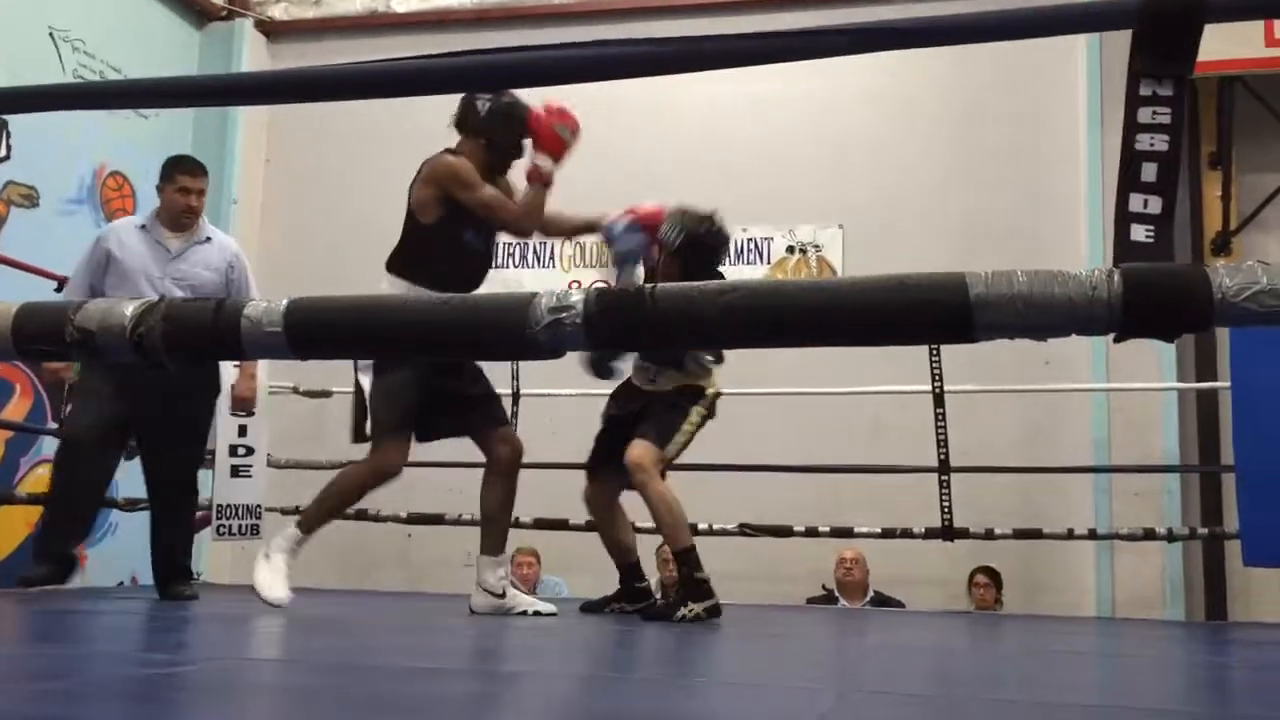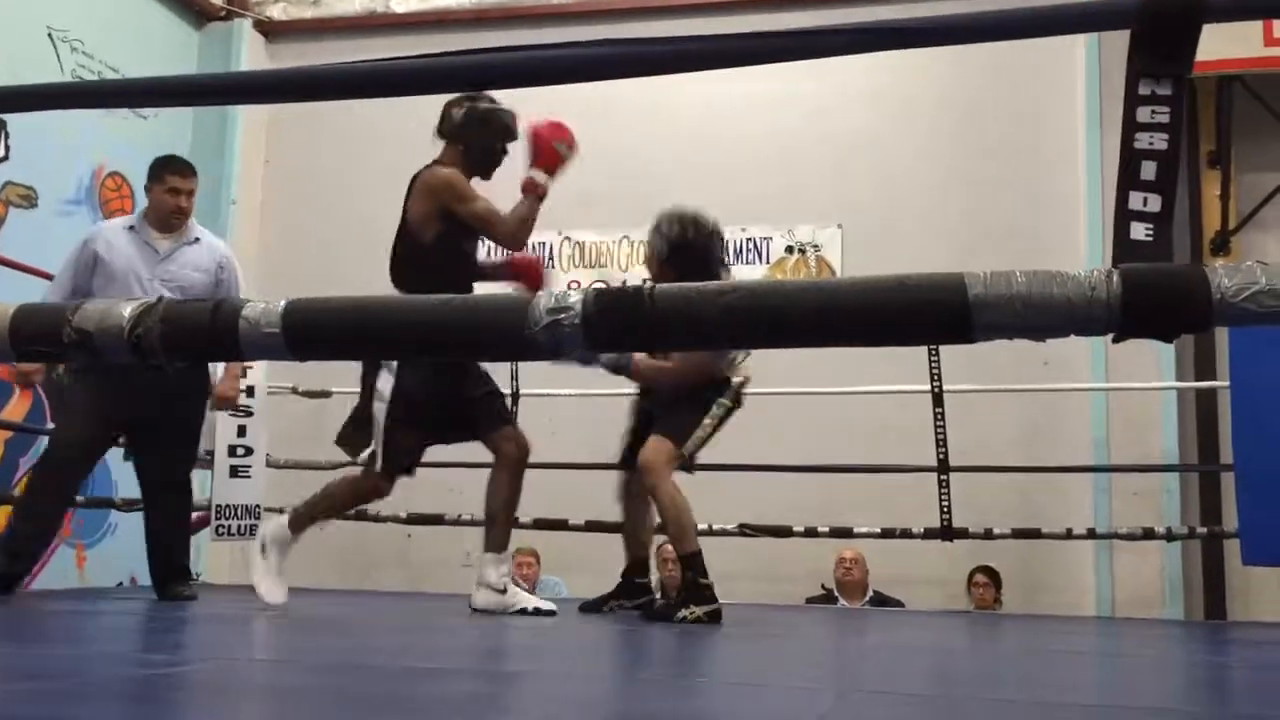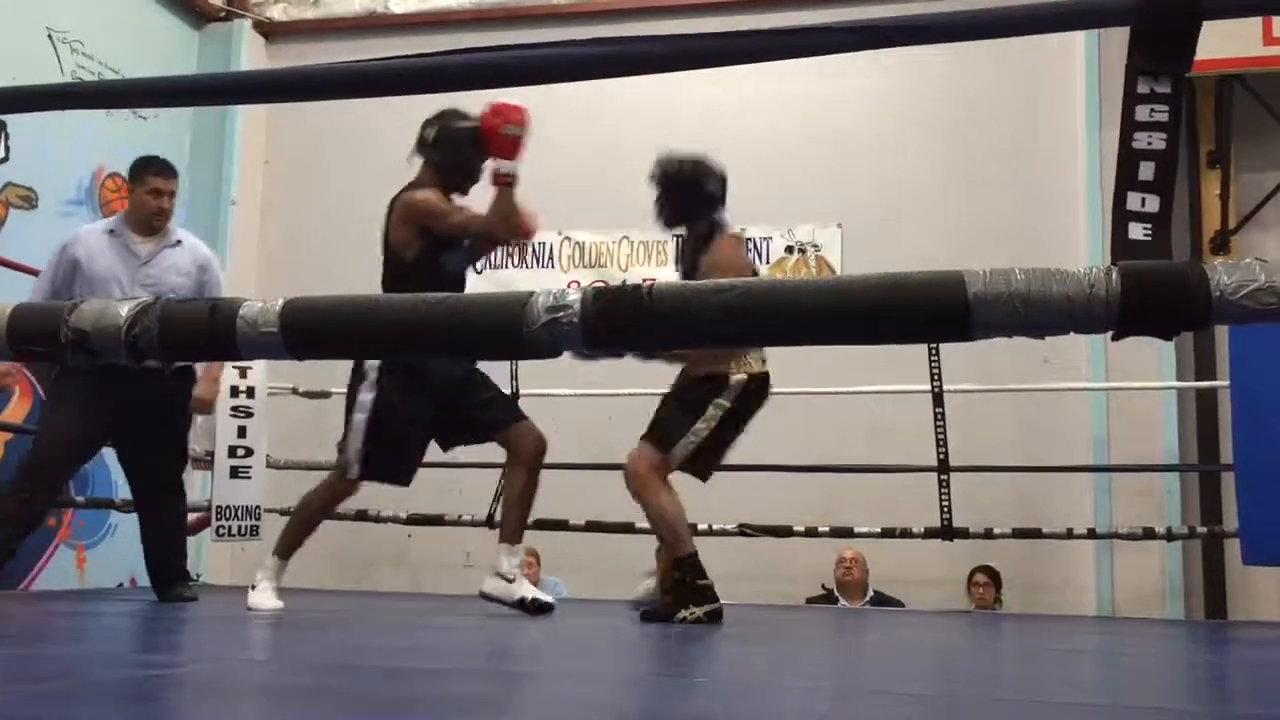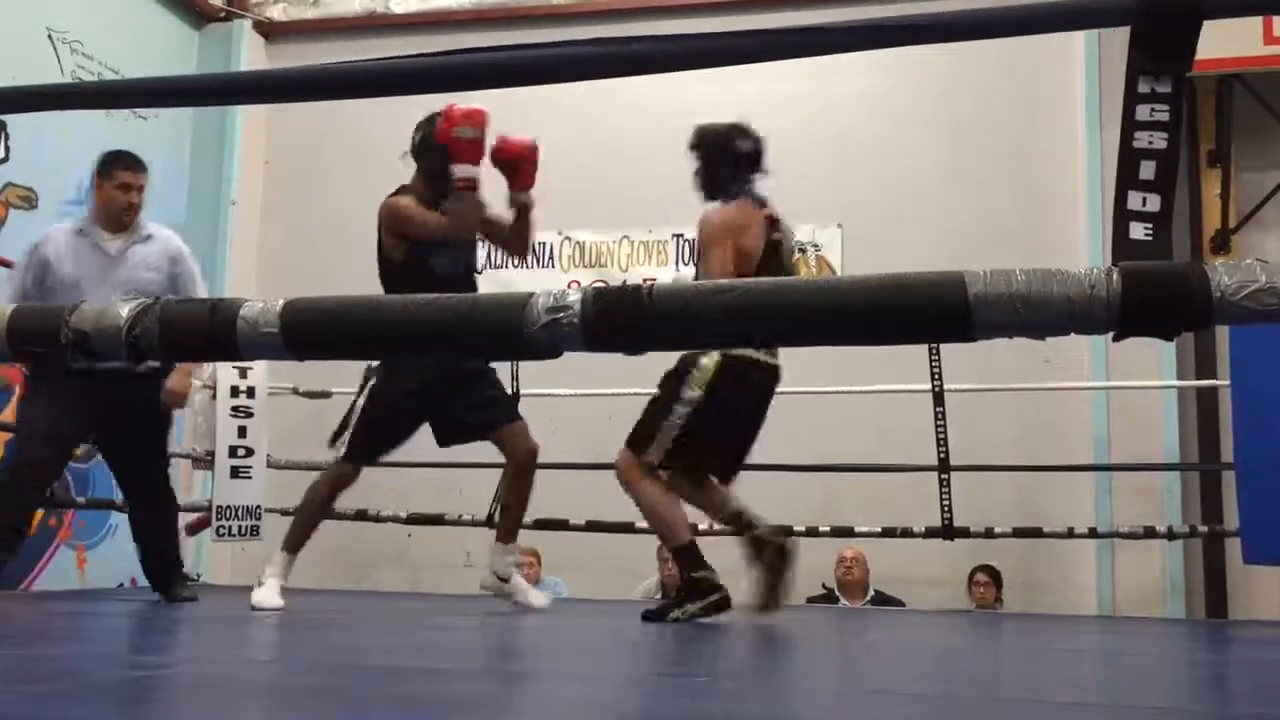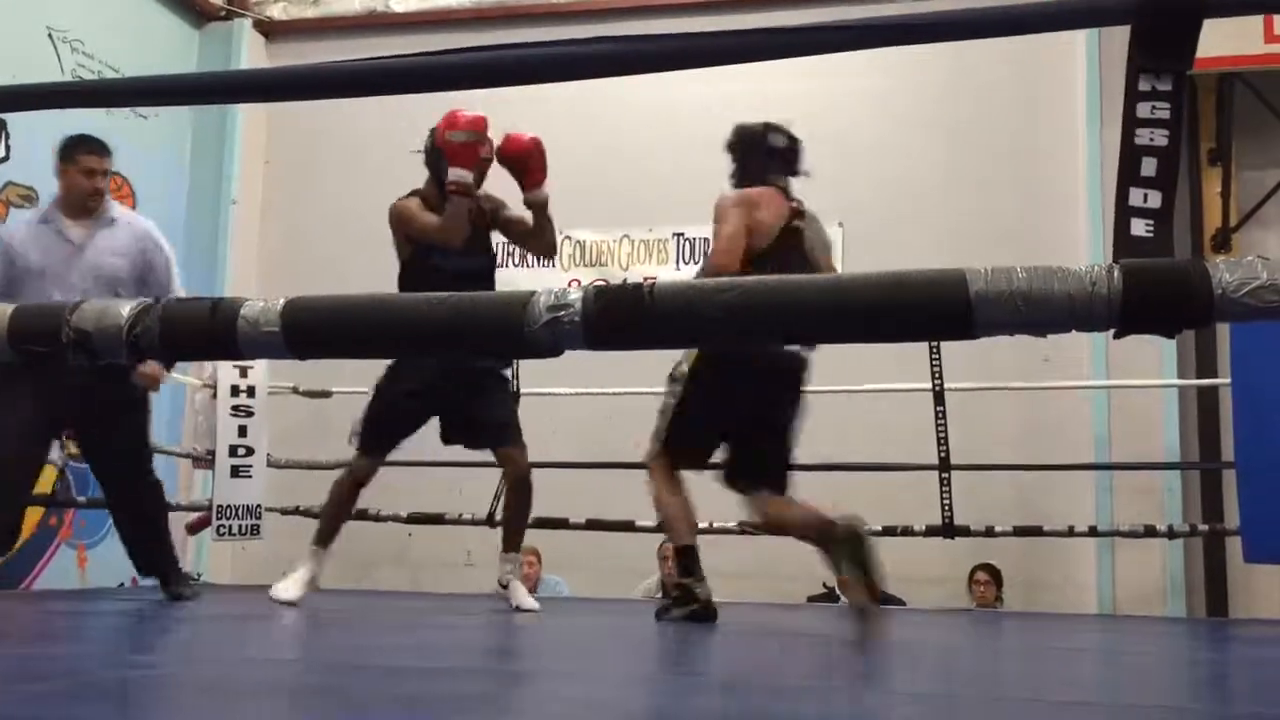
dt=0.1s
person 1, frame 1
left shoulder: (486, 181)
right shoulder: (448, 167)
left elbow: (539, 221)
right elbow: (520, 222)
left wrist: (609, 222)
right wrist: (547, 161)
left knee: (505, 450)
right knee: (388, 457)
left ankle: (493, 584)
right ankle: (285, 544)
person 1, frame 2
left shoulder: (460, 188)
right shoulder: (441, 180)
right elbow: (512, 236)
left wrist: (503, 272)
right wrist: (539, 177)
left knee: (513, 449)
right knee: (378, 479)
left ankle: (494, 582)
right ankle: (278, 538)
person 1, frame 3
left shoulder: (446, 205)
right shoulder: (413, 204)
right elbow: (487, 229)
left wrist: (504, 229)
right wrist: (504, 163)
left hip: (448, 361)
right hip: (399, 364)
left knee: (530, 444)
right knee: (345, 481)
left ankle: (506, 572)
right ankle: (270, 574)
person 1, frame 4
left shoulder: (457, 204)
right shoulder: (399, 208)
left elbow: (518, 245)
right elbow: (458, 230)
left wrist: (522, 192)
right wrist: (465, 167)
left hip: (460, 356)
right hip: (406, 359)
left knee: (523, 449)
right knee: (345, 469)
left ankle: (504, 568)
right ankle: (277, 571)
person 1, frame 5
left shoulder: (488, 206)
right shoulder: (405, 209)
left elbow: (546, 249)
right elbow: (449, 235)
left wrist: (534, 190)
right wrist: (460, 172)
left hip: (478, 359)
right hip: (419, 356)
left knee: (516, 465)
right knee: (362, 464)
left ankle: (508, 575)
right ankle: (310, 566)
person 2, frame 1
right shoulder: (658, 270)
left hip: (686, 394)
right hip: (641, 387)
left knee: (640, 464)
right knee: (599, 492)
left ankle: (696, 589)
right ankle: (633, 588)
person 2, frame 2
right shoulder: (668, 270)
left elbow: (673, 372)
left wrist: (617, 358)
left hip: (711, 388)
right hip: (661, 382)
left knee: (652, 466)
right knee: (632, 484)
left ankle: (699, 592)
right ankle: (635, 584)
person 2, frame 3
left shoulder: (720, 258)
right shoulder: (700, 239)
left elbow: (709, 354)
left hip: (730, 381)
right hip: (716, 376)
left knee: (644, 468)
right knee: (652, 470)
left ankle: (697, 592)
right ankle: (682, 584)
person 2, frame 4
left shoulder: (722, 220)
right shoulder: (772, 223)
left hip: (723, 364)
right hip: (755, 366)
left knee: (634, 467)
right knee: (686, 477)
left ankle: (700, 583)
right ankle: (762, 540)
person 2, frame 5
left shoulder: (740, 204)
right shoulder: (813, 230)
left elbow: (721, 274)
left hip: (729, 352)
right hip: (786, 360)
left knee: (664, 463)
right knee: (765, 504)
left ankle: (690, 589)
right ankle: (841, 541)
person 3, frame 1
left shoulder: (226, 253)
right shoulder: (116, 237)
right elbow: (77, 299)
left wrist: (247, 376)
left hip: (186, 382)
right hip: (113, 371)
left knee: (176, 480)
right knee: (80, 448)
left ankle: (174, 575)
right ankle: (54, 557)
person 3, frame 2
left shoulder: (214, 254)
right shoulder: (103, 239)
right elbow: (60, 301)
left wrist: (231, 375)
left hip: (176, 384)
right hip: (102, 374)
left knee: (169, 482)
right knee: (62, 459)
left ankle: (172, 576)
person 3, frame 3
left shoulder: (196, 256)
right shoulder: (82, 244)
right elbow: (40, 306)
left wrist: (209, 379)
left hip: (159, 389)
right hip: (85, 380)
left knee: (161, 486)
right knee: (41, 467)
left ankle: (171, 578)
person 3, frame 4
left shoulder: (169, 249)
right shoulder: (53, 244)
left wrist: (182, 372)
left hip: (137, 389)
right hip: (61, 382)
left knee: (149, 486)
left ankle: (169, 576)
person 3, frame 5
left shoulder: (138, 233)
left elbow: (168, 305)
left wrist: (156, 358)
left hip: (111, 379)
left knee: (131, 478)
left ankle: (165, 569)
